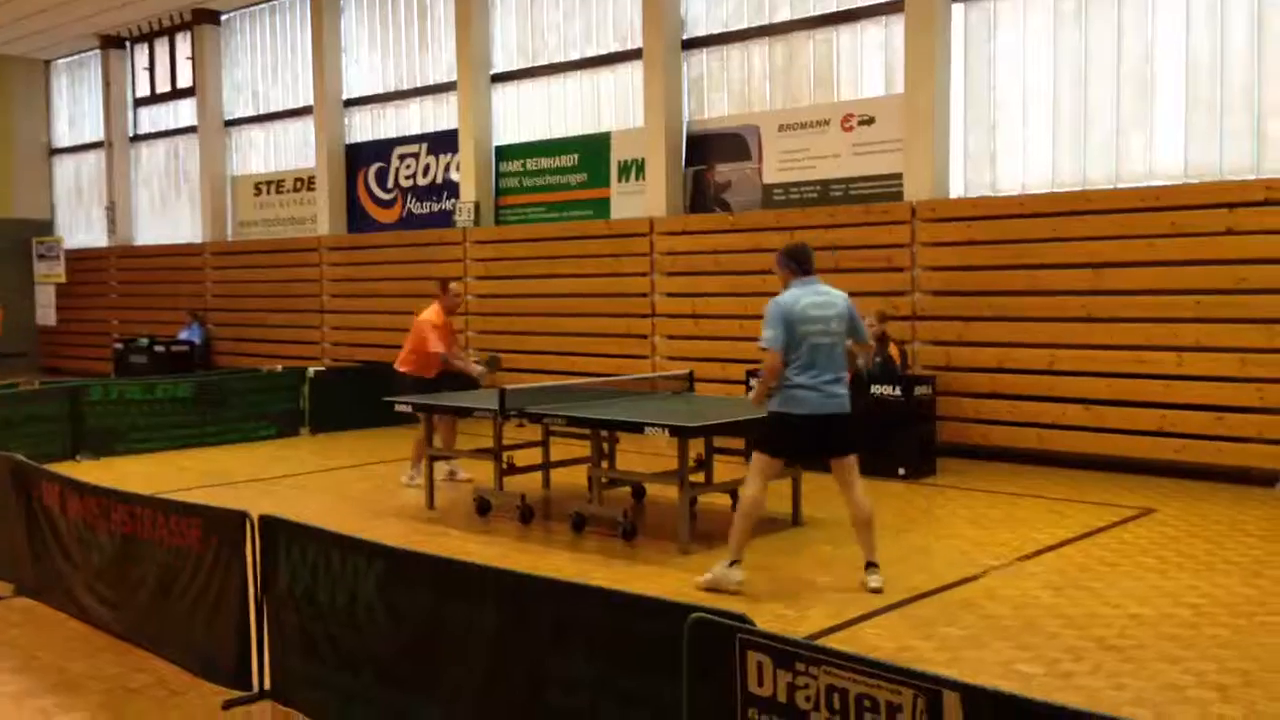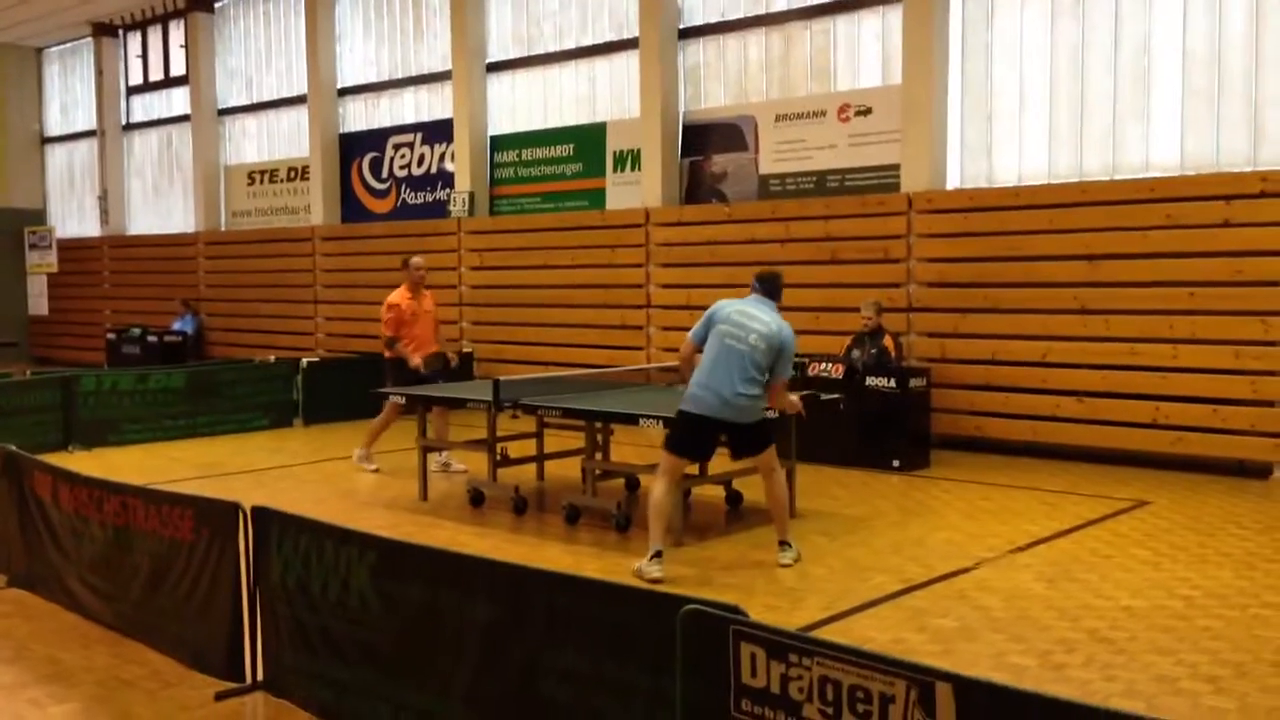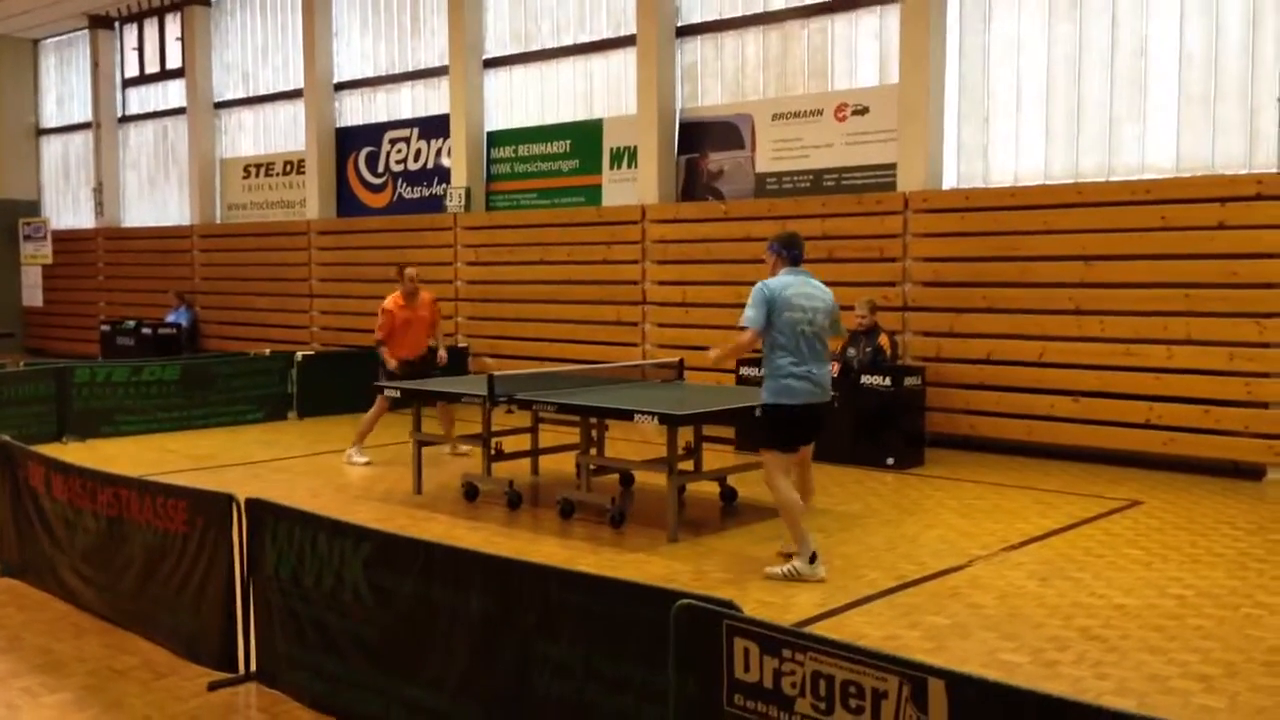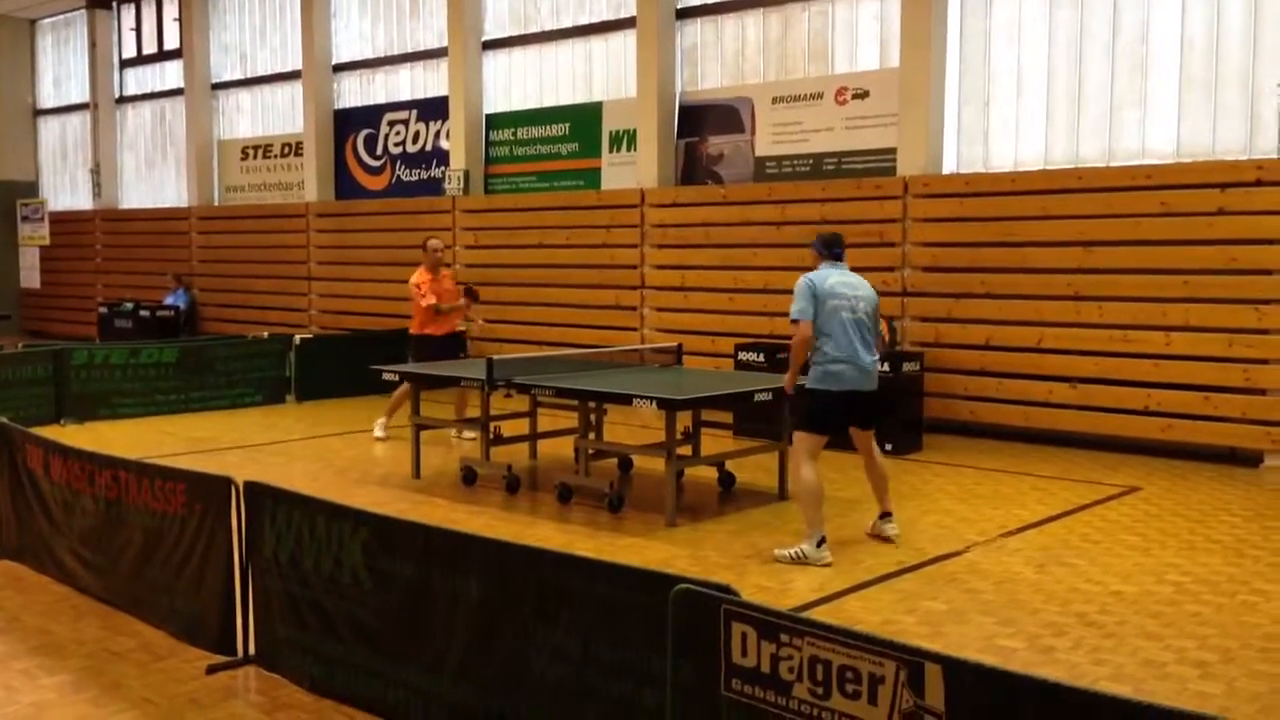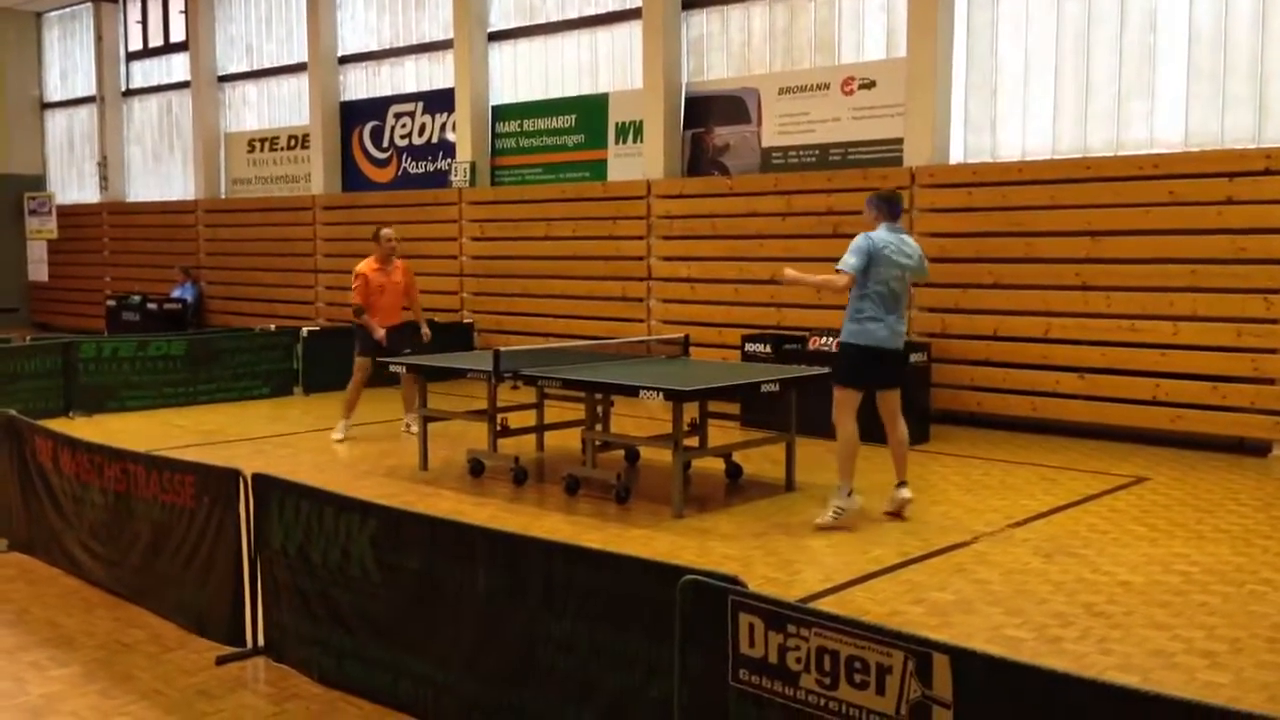
dt=0.7s
person 1, frame 1
left shoulder: (781, 305)
right shoulder: (842, 300)
left elbow: (773, 365)
right elbow: (866, 347)
left wrist: (760, 393)
left hip: (792, 407)
right hip: (835, 407)
left knee: (755, 482)
right knee: (852, 484)
left ankle: (731, 567)
right ankle: (872, 569)
person 1, frame 2
left shoulder: (722, 307)
right shoulder: (783, 332)
left elbow: (686, 354)
right elbow: (775, 395)
left wrist: (692, 380)
right wrist: (791, 403)
left hip: (698, 405)
right hip: (744, 411)
left knee: (665, 477)
right knee: (772, 471)
left ankle: (655, 558)
right ankle: (785, 547)
person 1, frame 3
left shoulder: (768, 288)
right shoulder: (825, 293)
left elbow: (747, 341)
right elbow: (836, 337)
left wrist: (720, 355)
left hip: (783, 394)
right hip: (818, 392)
left knee: (777, 475)
right knee: (802, 464)
left ankle: (807, 559)
right ankle: (799, 542)
person 1, frame 4
left shoulder: (810, 282)
right shoulder: (865, 286)
left elbow: (804, 334)
left wrist: (792, 374)
left hip: (827, 382)
right hip: (866, 382)
left knee: (802, 458)
right knee: (868, 449)
left ankle: (816, 543)
right ankle: (886, 520)
person 1, frame 5
left shoulder: (868, 241)
right shoulder: (912, 249)
left elbow: (842, 282)
right elbow: (920, 274)
left wrist: (799, 278)
left hip: (860, 339)
right hip: (893, 342)
left knee: (844, 417)
right knee: (893, 417)
left ankle: (845, 496)
right ankle: (901, 487)
person 2, frame 1
left shoulder: (446, 317)
right shoulder: (430, 320)
left elbow: (452, 346)
right elbow: (440, 357)
left wrist: (468, 365)
right wrist: (469, 368)
left hip: (431, 373)
right hip: (411, 374)
left knee: (448, 416)
right knee: (431, 421)
left ankle: (448, 466)
right ankle: (414, 472)
person 2, frame 2
left shoulder: (428, 297)
right shoulder: (395, 301)
right elbow: (388, 338)
left wrist: (446, 351)
right wrist: (410, 358)
left hip: (428, 362)
right hip: (400, 364)
left knee: (440, 406)
right knee: (391, 412)
left ankle: (441, 458)
right ankle: (363, 452)
person 2, frame 3
left shoulder: (428, 300)
right shoulder: (390, 306)
left elbow: (435, 325)
right elbow: (379, 340)
left wrist: (441, 347)
right wrist: (387, 359)
left hip: (421, 358)
right hip: (396, 362)
right knee: (382, 406)
left ankle: (451, 444)
right ankle: (354, 449)
person 2, frame 4
left shoulder: (448, 275)
right shoulder: (418, 281)
right elbow: (436, 309)
left wrist: (472, 317)
right wrist: (459, 304)
left hip: (449, 336)
right hip: (424, 338)
right knee: (410, 385)
left ankle: (459, 428)
right ankle: (383, 421)
person 2, frame 5
left shoulder: (402, 268)
right shoulder: (363, 271)
left elbow: (412, 298)
right elbow: (357, 308)
left wrist: (422, 324)
right wrist: (374, 329)
left hip: (395, 327)
right hip: (369, 330)
left knee: (408, 373)
right knee: (359, 377)
left ankle: (410, 419)
right ankle: (343, 424)
